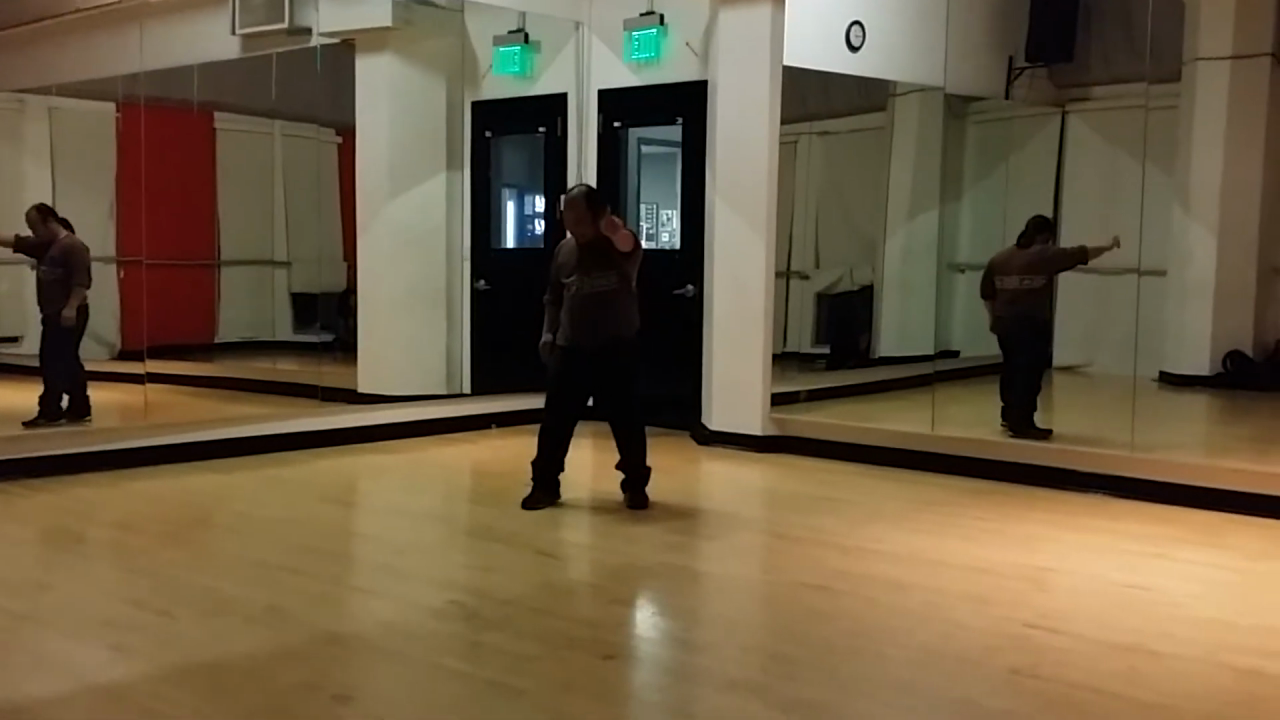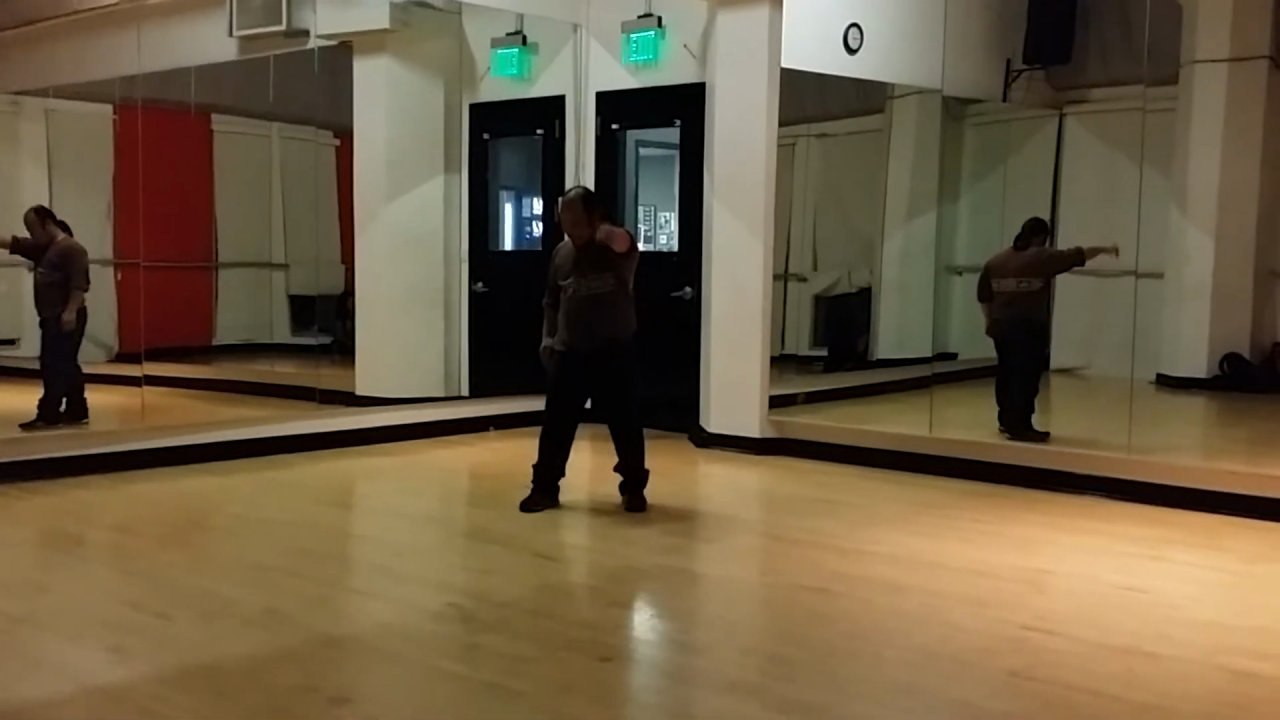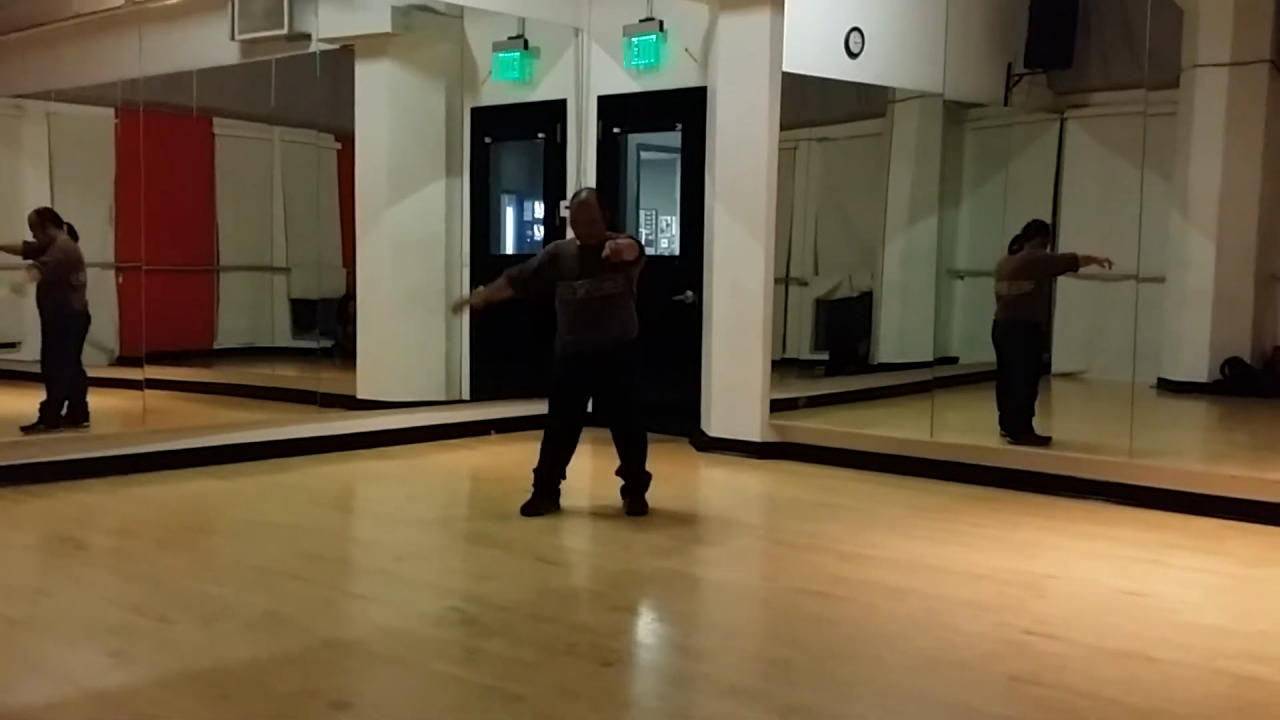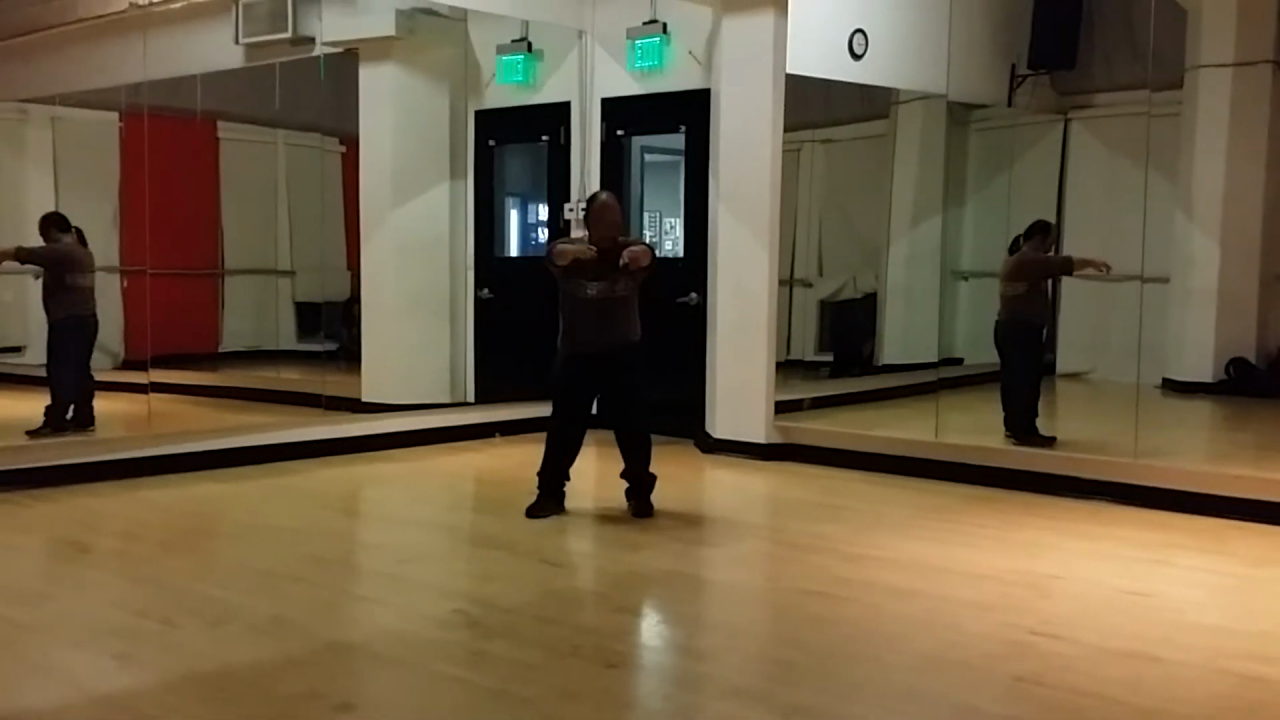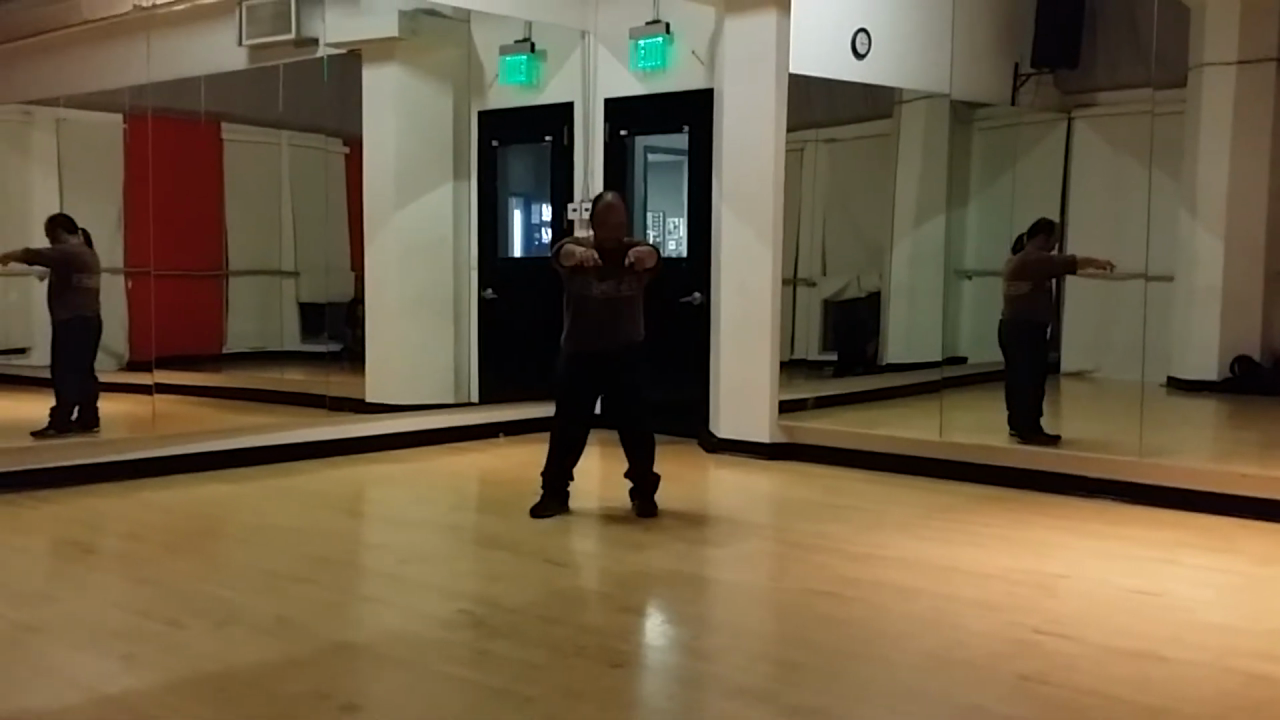
dt=0.3s
person 1, frame 1
left shoulder: (618, 246)
right shoulder: (563, 250)
left elbow: (627, 243)
right elbow: (554, 297)
left wrist: (616, 231)
right wrist: (548, 333)
left hip: (616, 350)
right hip: (570, 349)
left knee: (626, 420)
right knee: (556, 418)
left ankle: (635, 485)
right ankle: (545, 485)
person 1, frame 2
left shoulder: (616, 248)
right shoulder: (561, 253)
left elbow: (623, 244)
right elbow: (553, 301)
left wrist: (612, 234)
right wrist: (548, 338)
left hip: (614, 352)
right hip: (568, 353)
left knee: (624, 423)
right knee: (556, 422)
left ankle: (634, 487)
right ankle: (544, 487)
person 1, frame 3
left shoulder: (622, 250)
right shoulder: (558, 254)
left elbow: (633, 252)
right elbow: (517, 280)
left wrist: (619, 246)
right wrist: (480, 296)
left hip: (617, 355)
right hip: (572, 356)
left knee: (626, 426)
right knee: (561, 426)
left ankle: (635, 490)
right ankle: (546, 491)
person 1, frame 4
left shoulder: (629, 251)
right shoulder: (571, 252)
left elbow: (646, 255)
right elbow: (556, 253)
left wrist: (637, 254)
right wrist: (572, 251)
left hip: (622, 356)
right hip: (576, 356)
left knee: (632, 428)
right knee: (564, 427)
left ankle: (640, 492)
right ankle: (550, 493)
person 1, frame 5
left shoulder: (635, 252)
right shoulder: (575, 251)
left elbow: (652, 257)
right elbow: (562, 253)
left wrist: (642, 255)
right wrist: (578, 252)
left hip: (625, 356)
right hip: (579, 355)
left knee: (636, 427)
right knee: (567, 426)
left ankle: (644, 492)
right ankle: (554, 493)
person 2, frame 1
left shoulder: (999, 258)
right shoulder: (1046, 255)
left elbow: (987, 293)
right elbow: (1081, 254)
left wrist: (993, 318)
right wrist: (1107, 247)
left hip: (1005, 322)
right hip: (1032, 325)
left knee: (1012, 370)
right knee: (1029, 373)
left ankle: (1010, 416)
right ankle: (1021, 424)
person 2, frame 2
left shoulder: (995, 261)
right shoulder: (1043, 257)
left elbow: (984, 295)
right elbow: (1077, 255)
left wrist: (990, 320)
right wrist: (1103, 249)
left hip: (1001, 325)
right hip: (1029, 327)
left knee: (1007, 372)
right knee: (1026, 376)
left ankle: (1007, 420)
right ankle: (1019, 427)
person 2, frame 3
left shoulder: (1004, 262)
right shoulder: (1037, 259)
right elbow: (1072, 261)
right wrist: (1097, 259)
left hip: (1002, 327)
right hip: (1026, 329)
left knee: (1008, 377)
right knee: (1025, 379)
left ankle: (1008, 425)
right ankle: (1021, 431)
person 2, frame 4
left shoulder: (1013, 260)
right shoulder: (1032, 260)
right elbow: (1066, 264)
right wrist: (1093, 262)
left hip: (1007, 327)
right hip: (1024, 330)
left knee: (1012, 378)
right knee: (1027, 380)
left ankle: (1013, 426)
right ankle: (1024, 432)
person 2, frame 5
left shoulder: (1016, 260)
right shoulder: (1036, 260)
left elbow: (1060, 265)
right elbow: (1071, 263)
right wrist: (1098, 262)
left hip: (1011, 327)
right hip: (1028, 329)
left knee: (1017, 377)
right knee: (1032, 379)
left ankle: (1017, 424)
right ankle: (1029, 430)
person 3, frame 1
left shoulder: (73, 246)
right shoulder: (44, 245)
left elbow: (81, 281)
left wrist: (71, 307)
left hip: (67, 315)
right hip: (54, 314)
left knee: (52, 361)
right knee: (67, 361)
left ankle: (50, 412)
right ankle: (79, 409)
person 3, frame 2
left shoulder: (71, 249)
right shoulder: (43, 248)
left elbow: (79, 283)
left wrist: (70, 311)
left hip: (65, 318)
right hip: (53, 317)
left knee: (54, 365)
right knee: (65, 365)
left ankle: (49, 415)
right ankle: (76, 412)
person 3, frame 3
left shoulder: (63, 250)
right shoulder: (53, 248)
left elbow: (41, 268)
right elbow: (26, 249)
left hip: (66, 318)
right hip: (66, 317)
left knee: (56, 368)
right knee: (70, 368)
left ankle: (50, 418)
right ankle: (78, 415)
person 3, frame 4
left shoulder: (60, 252)
right shoulder: (82, 251)
left elbow: (23, 254)
right elbow: (38, 256)
left hip: (68, 323)
right hip: (85, 320)
left knee: (61, 372)
right knee: (79, 371)
left ankle: (55, 422)
right ankle: (83, 419)
person 3, frame 5
left shoulder: (67, 252)
right shoulder: (88, 253)
left elbow: (31, 255)
right elbow: (42, 257)
left hip: (72, 323)
right hip: (89, 321)
left knee: (65, 373)
right knee: (83, 372)
left ankle: (60, 423)
right ankle: (88, 420)
